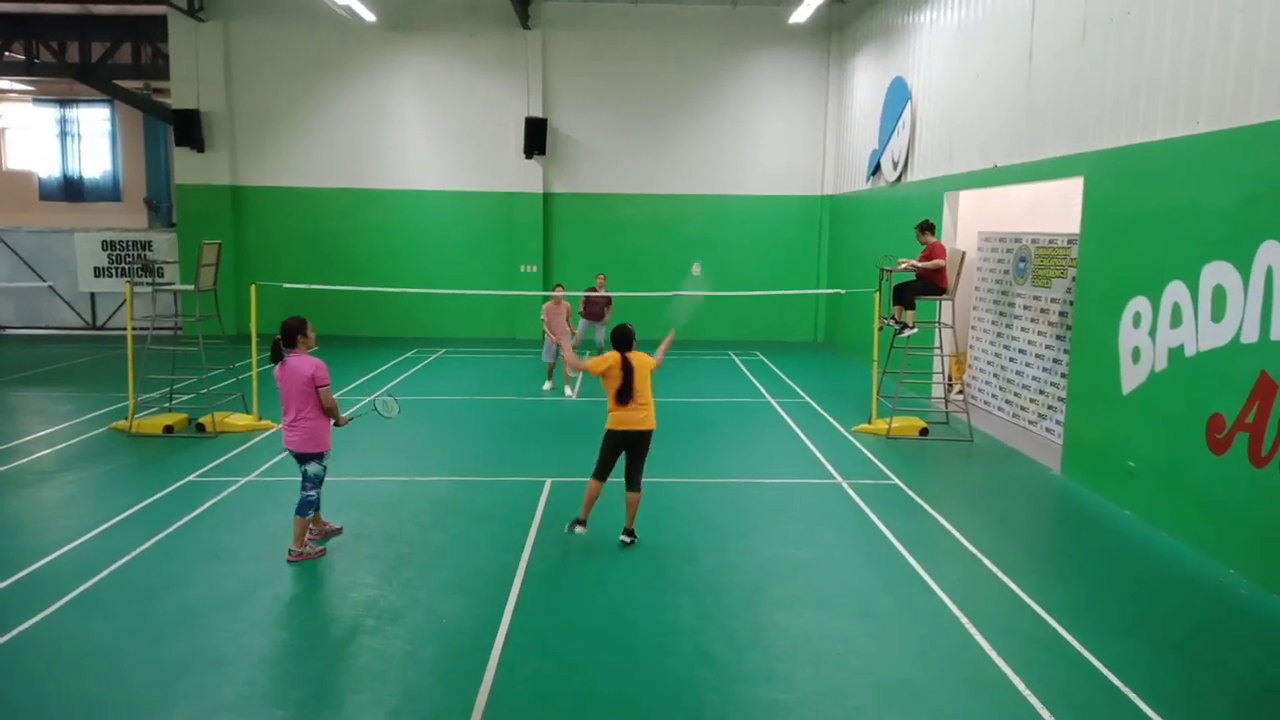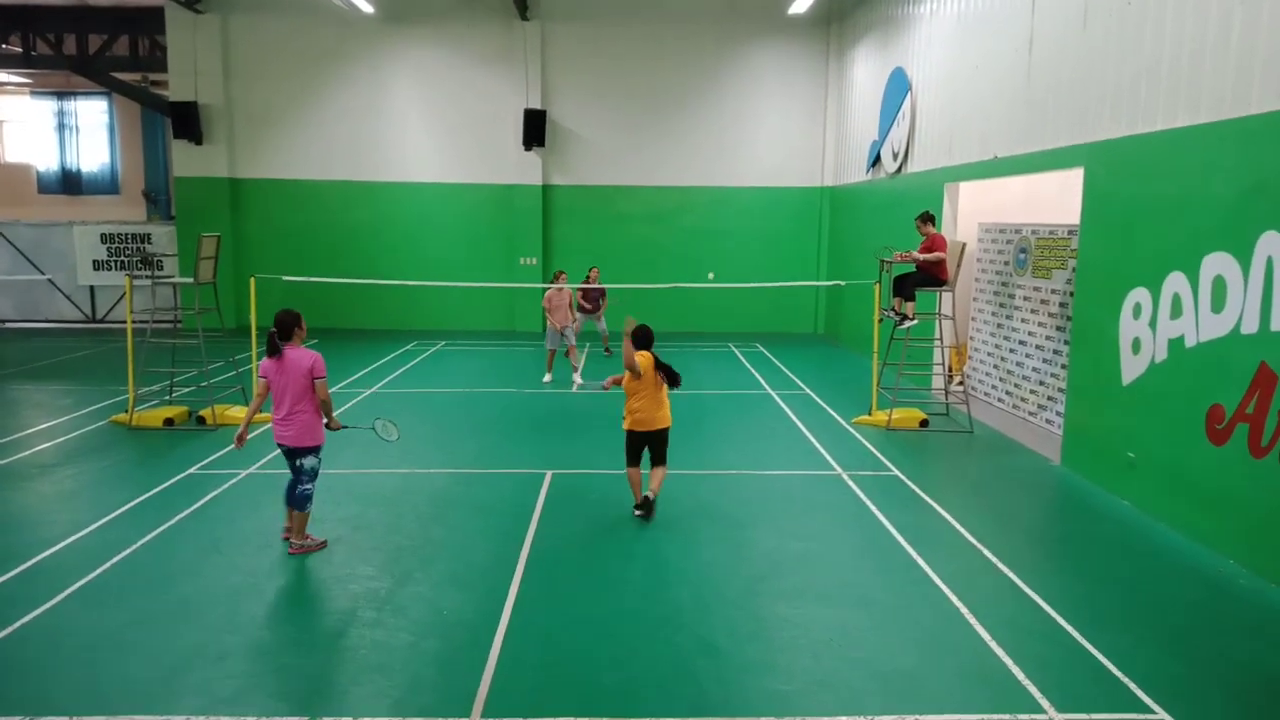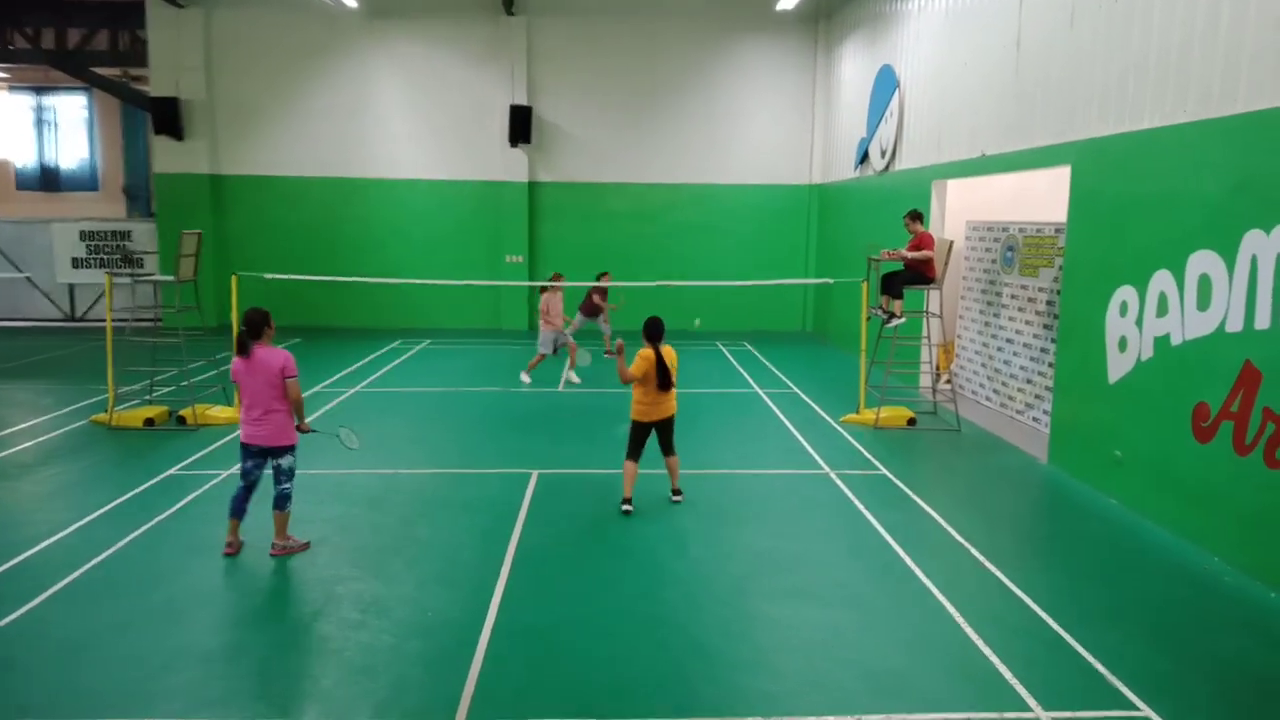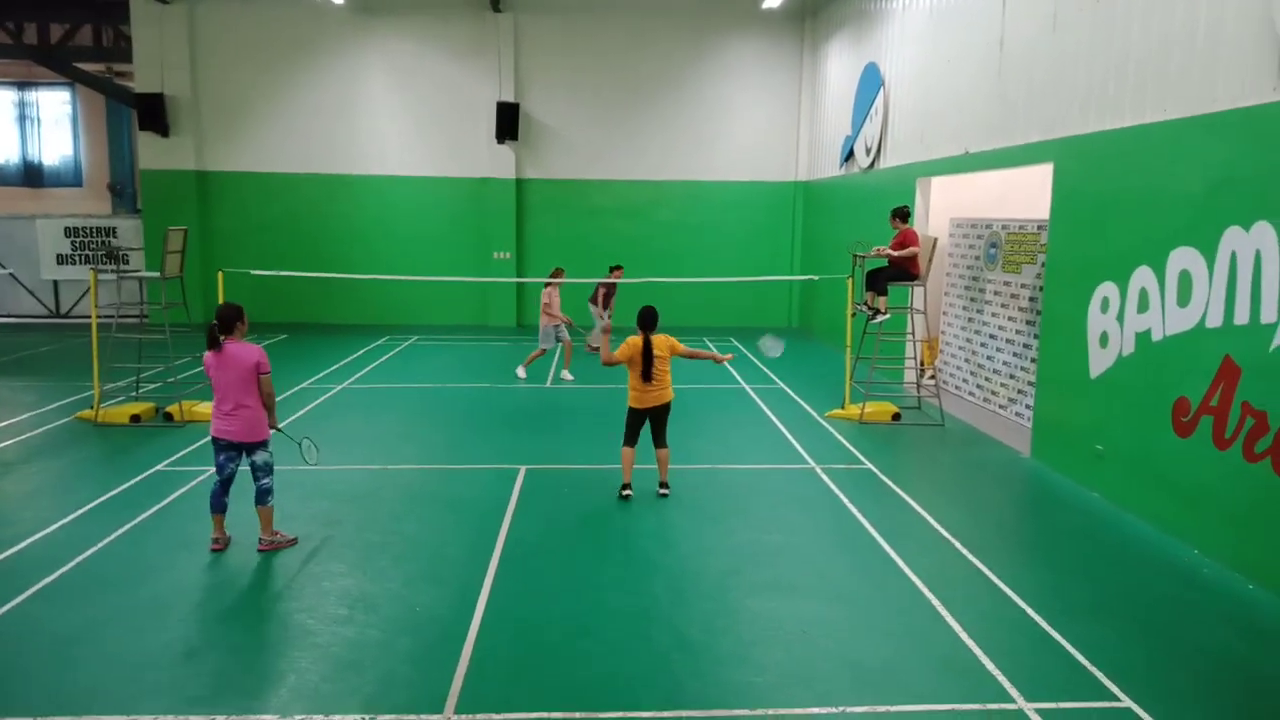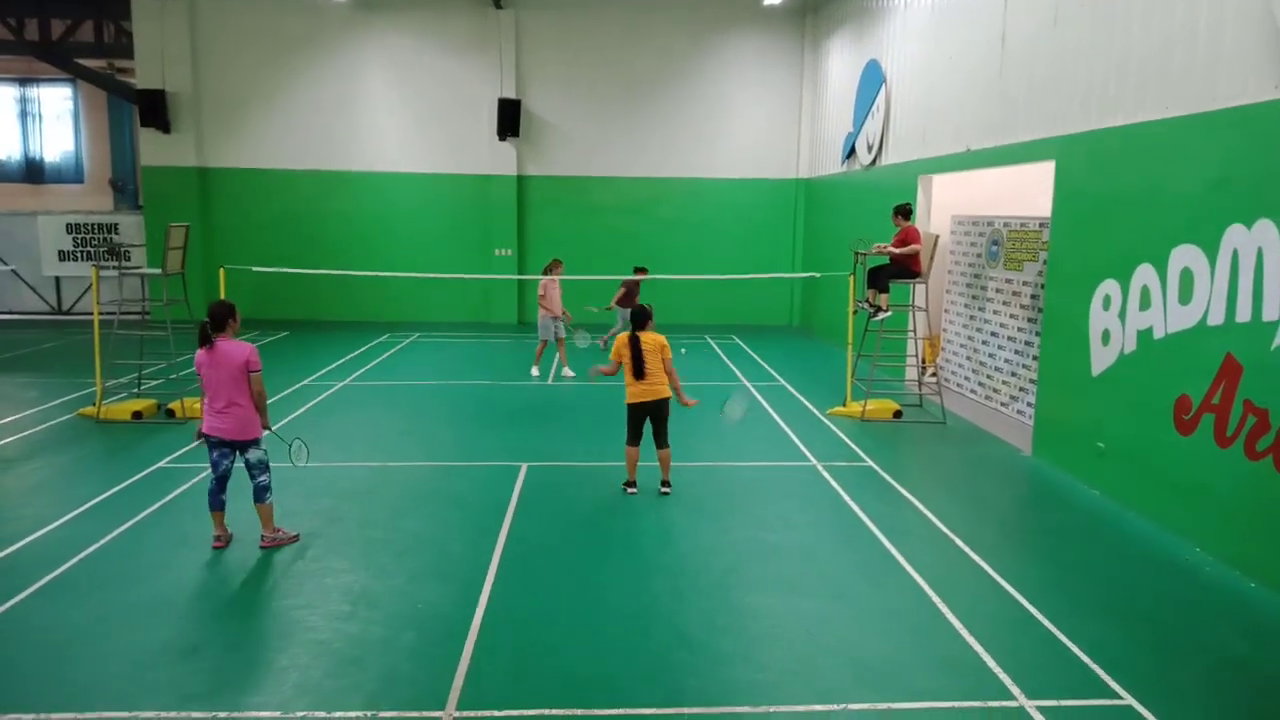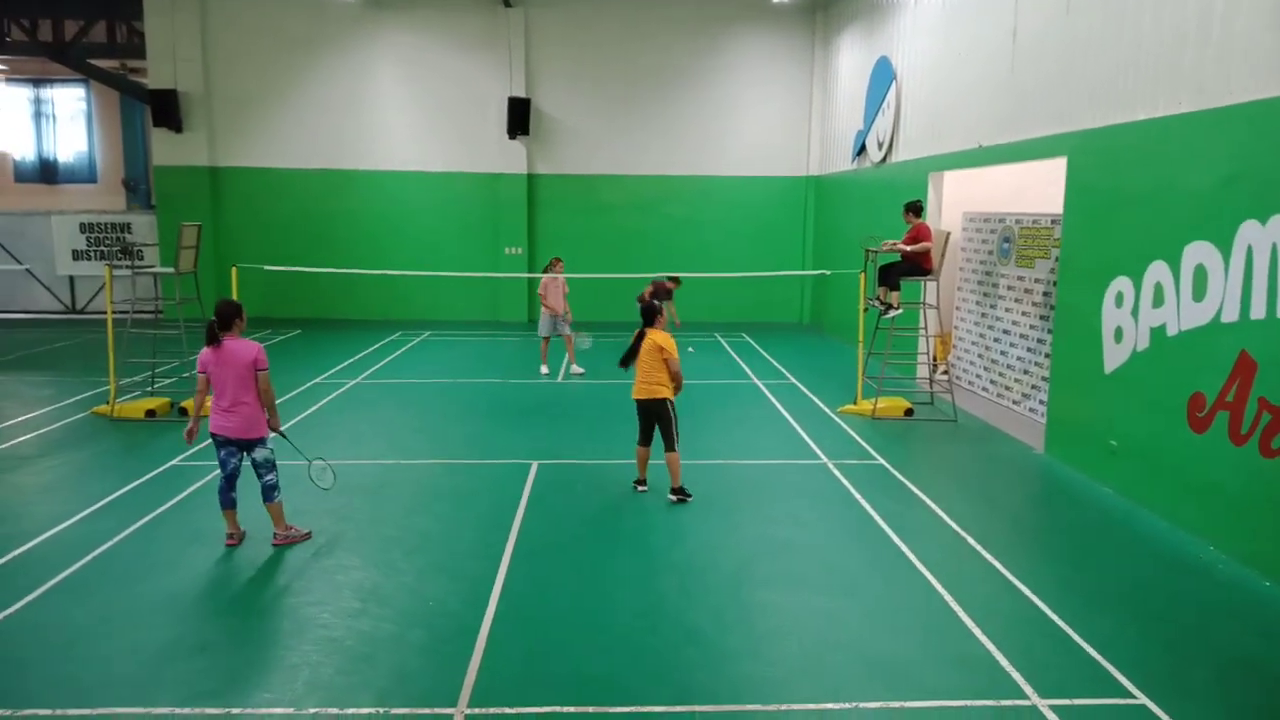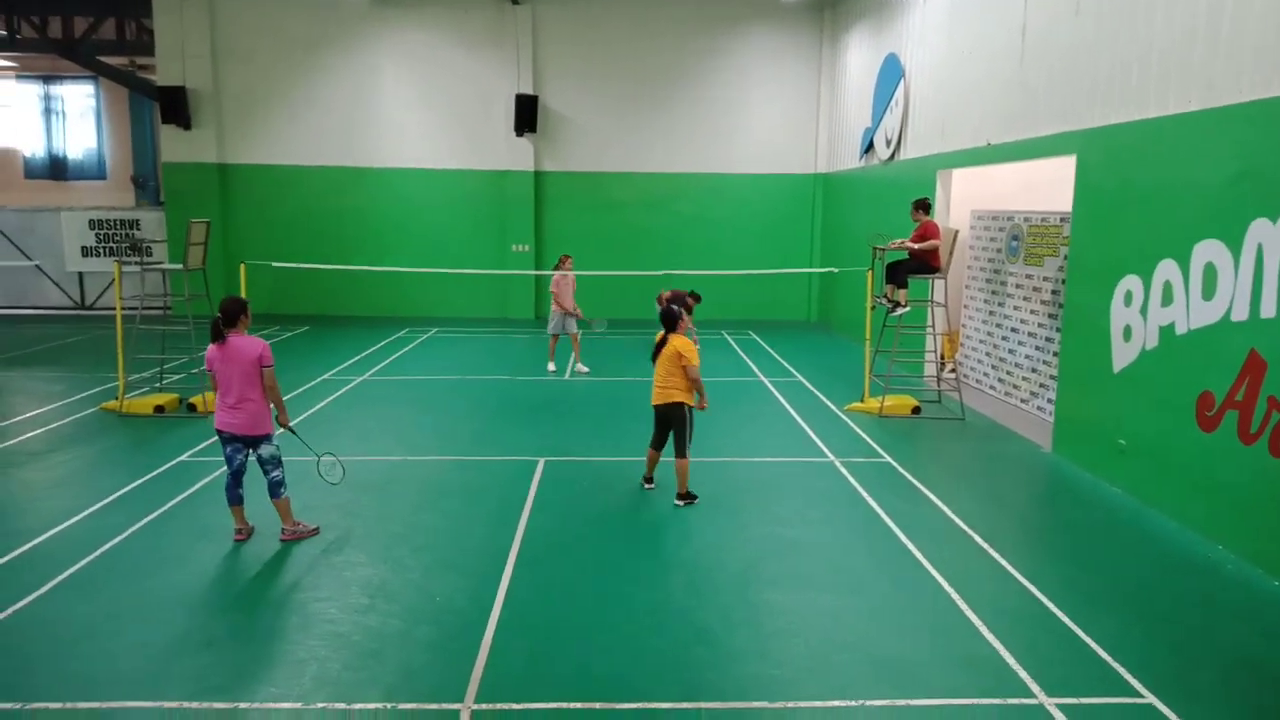
dt=0.3s
person 1, frame 1
left shoulder: (280, 367)
right shoulder: (315, 366)
right elbow: (328, 404)
right wrist: (339, 419)
left hip: (292, 439)
right hip: (312, 440)
left knee: (313, 483)
right knee: (310, 490)
left ankle: (318, 527)
right ankle: (297, 548)
person 1, frame 2
left shoulder: (269, 361)
right shoulder: (313, 358)
left elbow: (259, 396)
right elbow: (323, 398)
left wrist: (244, 426)
right wrist: (331, 419)
left hip: (282, 434)
right hip: (308, 434)
left knee: (297, 479)
right knee: (306, 484)
left ankle: (290, 526)
right ankle: (298, 540)
person 1, frame 3
left shoulder: (238, 362)
right shoulder: (283, 357)
left elbow: (243, 398)
right elbow: (294, 397)
right wrist: (301, 422)
left hip: (251, 435)
right hip: (281, 435)
left knee: (246, 485)
right knee: (283, 486)
left ankle: (232, 540)
right ankle: (280, 541)
person 1, frame 4
left shoulder: (210, 356)
right shoulder: (256, 353)
right elbow: (267, 393)
right wrist: (271, 417)
left hip: (222, 430)
right hip: (253, 430)
left knee: (222, 481)
right knee: (263, 481)
left ankle: (218, 536)
right ankle: (267, 536)
person 1, frame 5
left shoulder: (201, 354)
right shoulder: (247, 351)
left elbow: (204, 392)
right elbow: (258, 391)
left wrist: (201, 422)
right wrist: (264, 417)
left hip: (214, 429)
right hip: (245, 428)
left knee: (218, 479)
right knee: (260, 478)
left ankle: (220, 533)
right ankle: (269, 533)
person 1, frame 6
left shoulder: (206, 353)
right shoulder: (254, 350)
left elbow: (201, 391)
right elbow: (265, 390)
left wrist: (194, 421)
right wrist: (273, 417)
left hip: (221, 427)
right hip: (251, 427)
left knee: (228, 478)
right knee: (268, 477)
left ankle: (232, 531)
right ankle: (281, 531)
person 1, frame 7
left shoulder: (213, 350)
right shoulder: (259, 346)
left elbow: (216, 387)
right elbow: (270, 386)
right wrist: (282, 412)
left hip: (226, 424)
right hip: (257, 424)
left knee: (234, 474)
right knee: (274, 473)
left ankle: (241, 527)
right ankle: (289, 526)
person 2, frame 1
left shoulder: (609, 361)
right shoulder: (643, 359)
left elbow: (575, 365)
right elbow: (657, 361)
left wrist: (565, 346)
right wrist: (666, 343)
left hip: (617, 427)
right hip: (644, 427)
left knee: (599, 475)
right knee: (633, 480)
left ankle: (581, 520)
right ankle: (628, 530)
person 2, frame 2
left shoulder: (642, 358)
right shoulder: (651, 360)
left elbow: (630, 366)
right elbow: (629, 377)
left wrist: (626, 336)
right wrist: (613, 379)
left hip: (637, 424)
right hip: (660, 423)
left knee: (632, 463)
right knee: (659, 464)
left ankle: (640, 504)
right ankle: (651, 494)
person 2, frame 3
left shoulder: (644, 355)
right shoulder: (670, 352)
left elbow: (627, 379)
left wrist: (619, 355)
left hip: (642, 414)
right hip: (667, 412)
left knee: (632, 456)
right knee: (668, 449)
left ankle: (627, 499)
right ankle: (676, 490)
person 2, frame 4
left shoulder: (632, 343)
right shoulder: (666, 341)
left elbow: (607, 360)
right elbow: (690, 353)
left wrist: (605, 336)
right wrist: (716, 356)
left hip: (638, 402)
right hip: (663, 400)
left knee: (629, 442)
right knee: (660, 441)
left ankle: (626, 485)
right ankle: (663, 484)
person 2, frame 5
left shoulder: (622, 340)
right shoulder: (659, 340)
left elbow: (613, 370)
right elbow: (670, 371)
left wrist: (599, 369)
right wrist: (681, 396)
left hip: (635, 398)
right hip: (659, 396)
left knee: (633, 439)
right knee: (662, 440)
left ankle: (631, 482)
right ankle: (665, 482)
person 2, frame 6
left shoulder: (639, 336)
right shoulder: (664, 338)
right elbow: (675, 370)
right wrist: (679, 386)
left hip: (641, 395)
right hip: (660, 396)
left knee: (644, 439)
right knee: (671, 443)
left ankle: (641, 480)
right ankle: (676, 489)
person 2, frame 7
left shoulder: (661, 339)
right shoulder: (685, 344)
right elbow: (694, 378)
right wrist: (703, 399)
left hip: (659, 400)
right hip: (679, 401)
left knee: (657, 441)
right knee: (682, 448)
left ankle: (648, 477)
right ankle: (682, 494)
